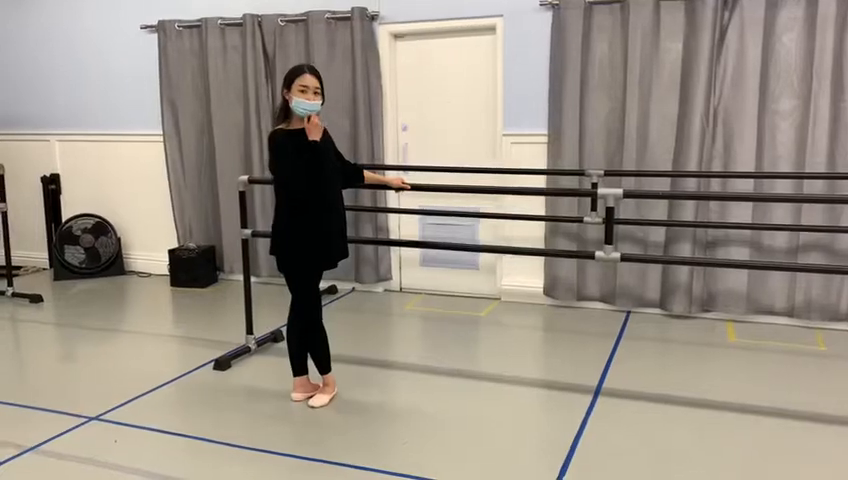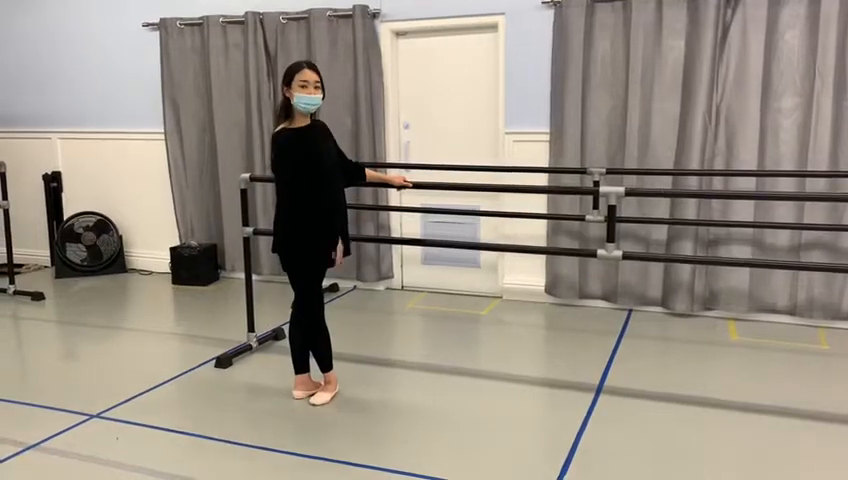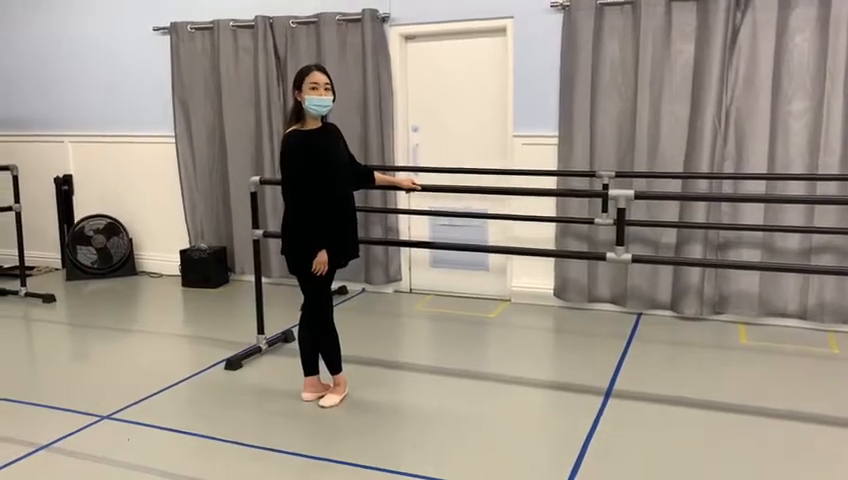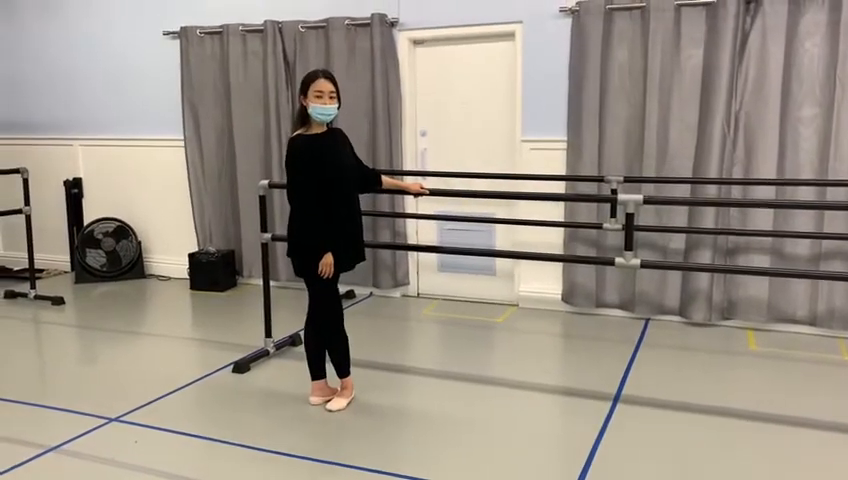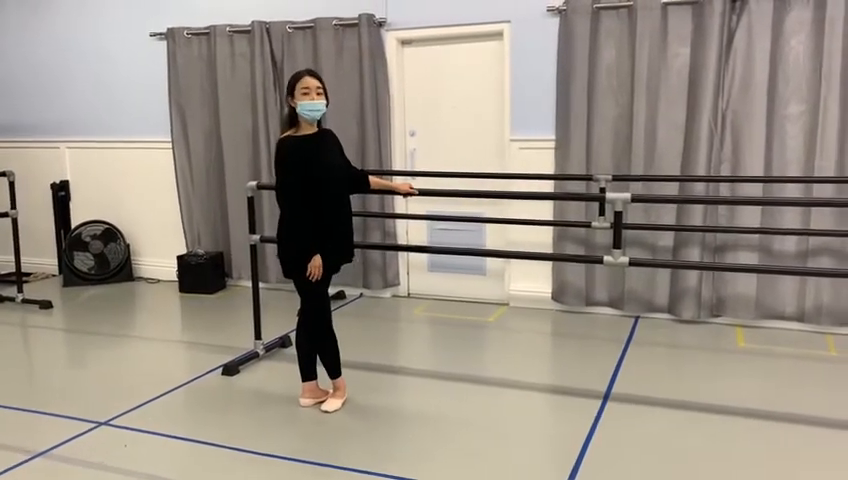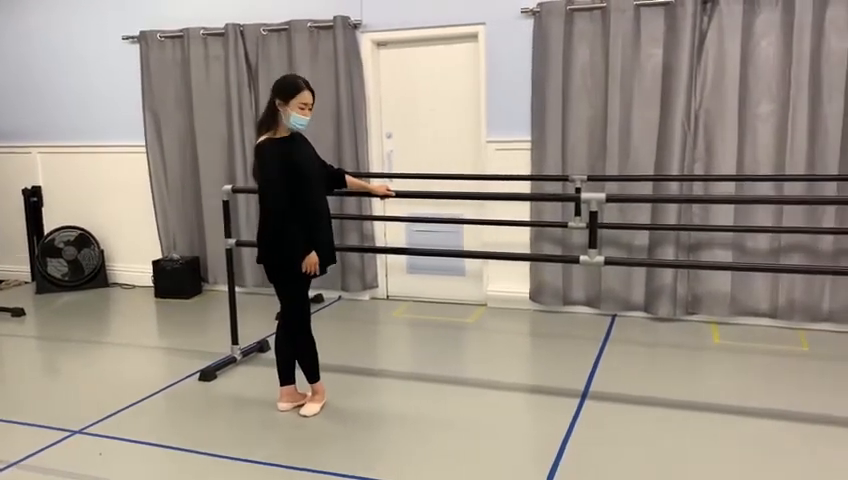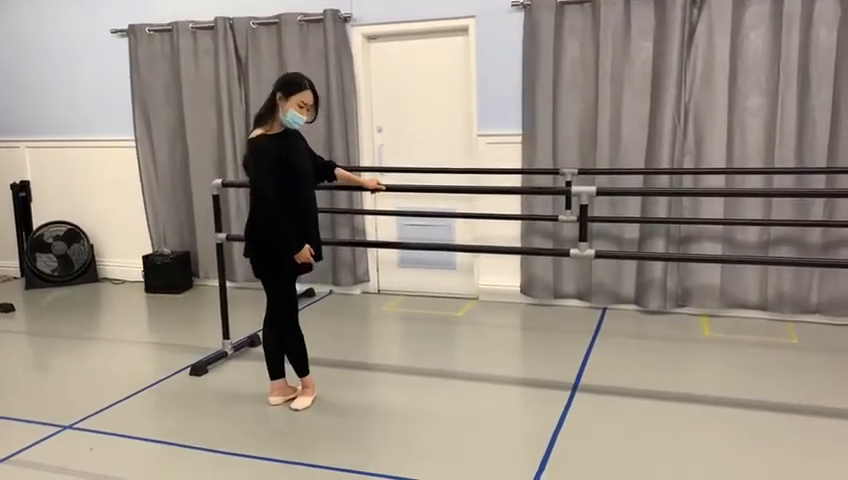
dt=0.7s
person 1, frame 1
left shoulder: (318, 132)
right shoulder: (280, 139)
left elbow: (345, 171)
right elbow: (304, 186)
left wrist: (387, 180)
right wrist: (313, 142)
left hip: (318, 231)
right hip: (296, 236)
left knee: (303, 306)
right knee: (307, 306)
left ankle: (301, 383)
right ankle: (326, 379)
person 1, frame 2
left shoulder: (319, 130)
right shoulder: (284, 140)
left elbow: (345, 169)
right elbow: (296, 195)
left wrist: (387, 178)
right wrist: (330, 240)
left hip: (320, 233)
right hip: (299, 237)
left knee: (305, 304)
right knee: (310, 304)
left ankle: (302, 380)
right ankle: (328, 377)
person 1, frame 3
left shoulder: (331, 132)
right shoulder: (294, 141)
left elbow: (355, 173)
right elbow: (297, 199)
left wrist: (396, 182)
right wrist: (316, 246)
left hip: (330, 235)
right hip: (307, 240)
left knee: (314, 307)
right knee: (319, 307)
left ankle: (312, 382)
right ankle: (337, 379)
person 1, frame 4
left shoulder: (337, 137)
right shoulder: (299, 145)
left elbow: (362, 176)
right elbow: (302, 203)
left wrist: (404, 186)
right wrist: (322, 249)
left hip: (335, 238)
right hip: (312, 243)
left knee: (319, 310)
right knee: (330, 310)
left ankle: (319, 386)
right ankle: (345, 383)
person 1, frame 5
left shoulder: (328, 139)
right shoulder: (288, 146)
left elbow: (351, 178)
right elbow: (290, 204)
left wrist: (394, 187)
right wrist: (311, 251)
left hip: (326, 240)
right hip: (302, 245)
left knee: (311, 311)
right knee: (318, 312)
left ankle: (310, 388)
right ankle: (337, 383)
person 1, frame 6
left shoulder: (298, 142)
right shoulder: (267, 149)
left elbow: (328, 175)
right elbow: (276, 207)
left wrist: (370, 187)
right wrist: (303, 250)
left hip: (302, 245)
right hip: (284, 249)
left knee: (291, 316)
right knee: (297, 316)
left ankle: (288, 392)
right ankle: (316, 388)
person 1, frame 7
left shoulder: (292, 137)
right shoulder: (260, 145)
left elbow: (321, 168)
right elbow: (267, 203)
left wrist: (362, 182)
right wrist: (296, 244)
left hip: (290, 241)
right hip: (272, 244)
left knee: (279, 310)
right knee: (285, 311)
left ankle: (279, 386)
right ankle: (306, 382)
